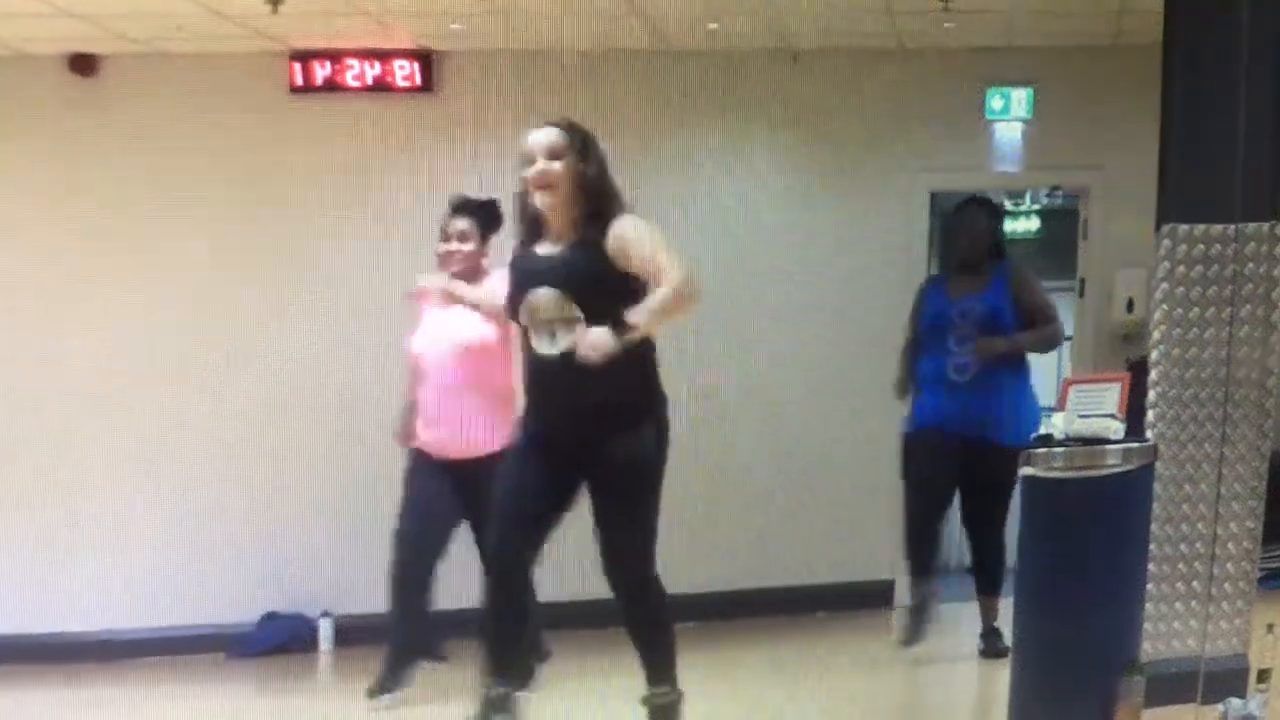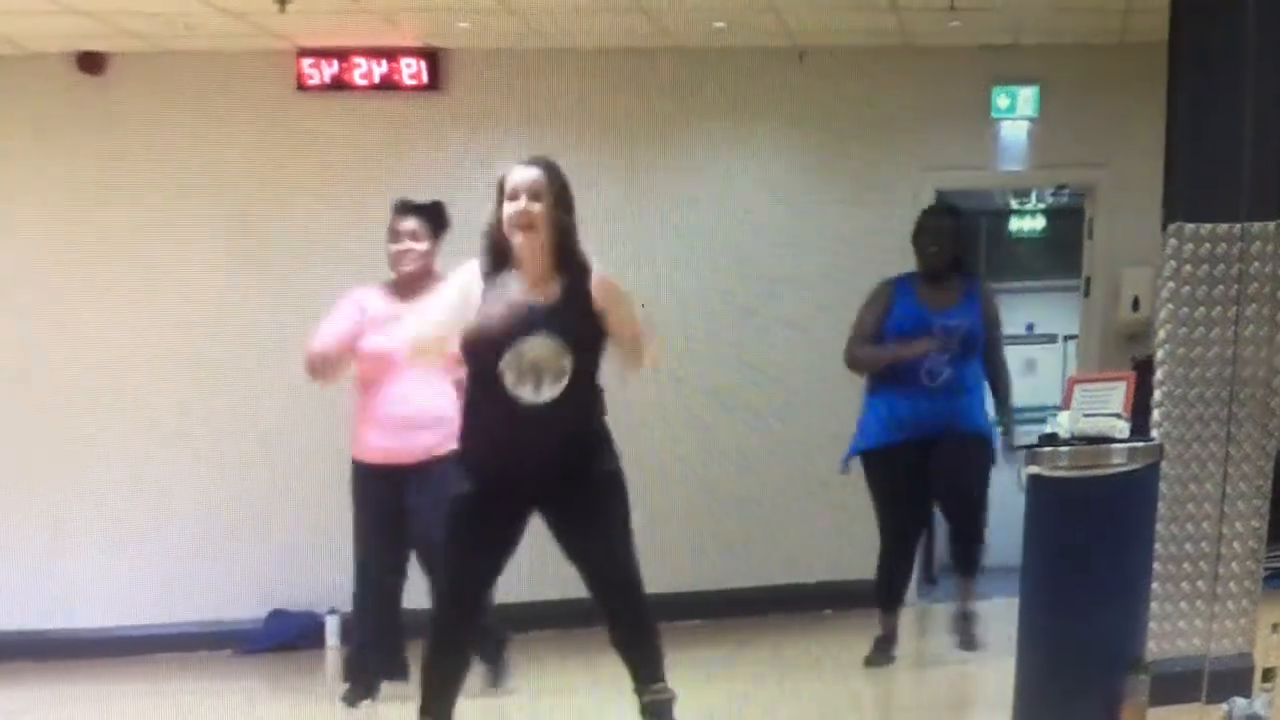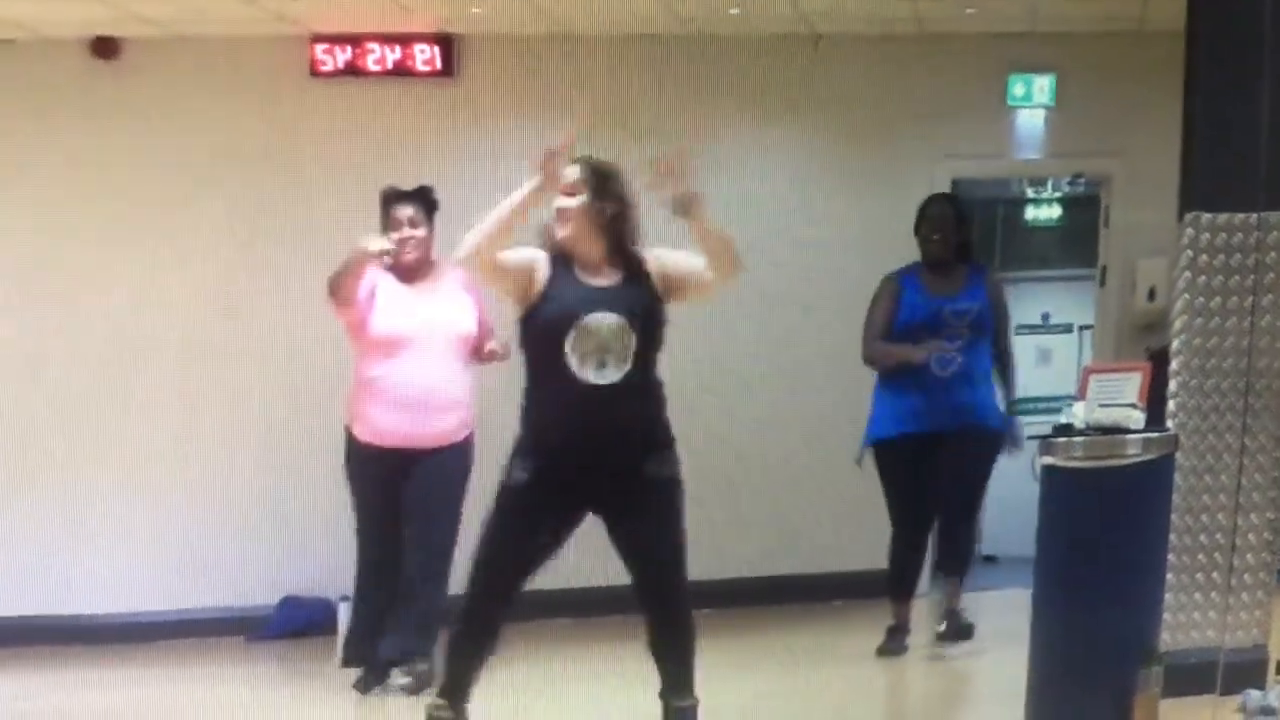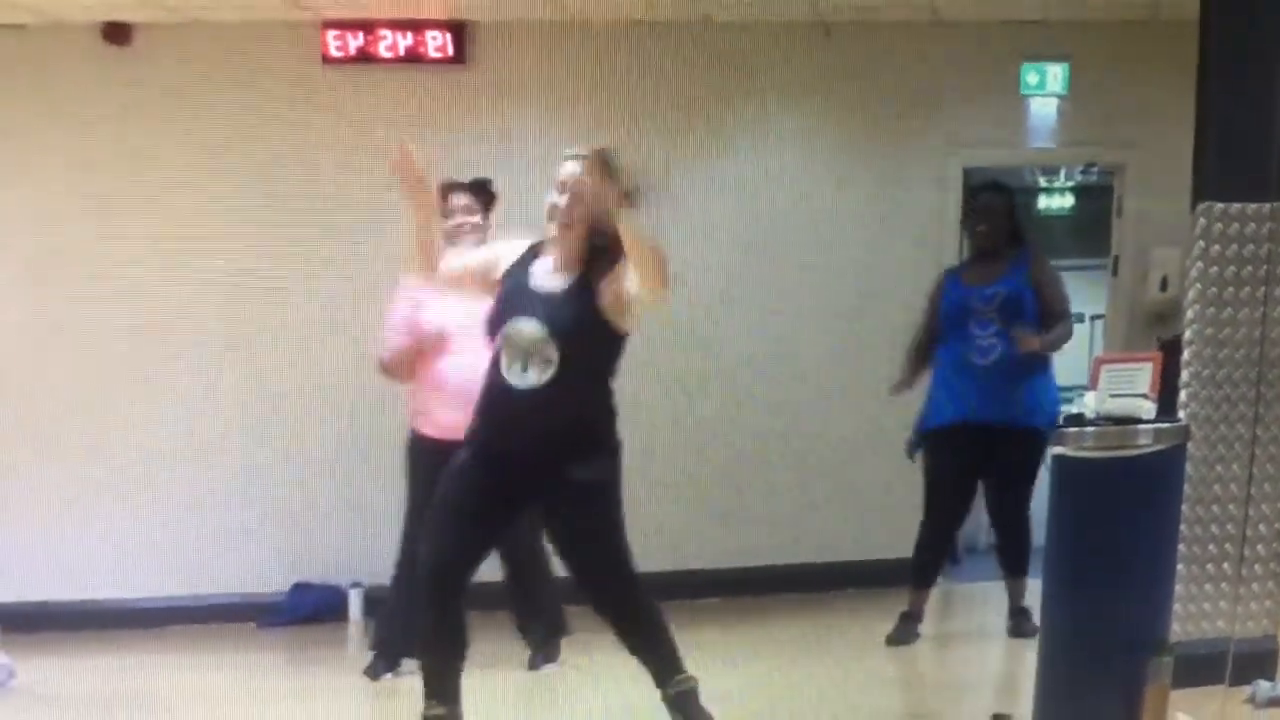
dt=0.4s
person 1, frame 1
left shoulder: (620, 233)
right shoulder: (526, 250)
left elbow: (681, 288)
left wrist: (620, 333)
left hip: (623, 430)
right hip: (546, 433)
left knee: (629, 572)
right knee: (504, 559)
person 1, frame 2
left shoulder: (593, 287)
right shoulder: (476, 279)
left elbow: (636, 351)
right elbow: (419, 342)
left wrist: (636, 347)
right wrist: (476, 319)
left hip: (580, 469)
right hip: (490, 475)
left knee: (622, 595)
right knee: (457, 608)
person 1, frame 3
left shoulder: (648, 271)
right shoulder: (539, 269)
left elbow: (724, 269)
right elbow: (473, 256)
left wrist: (685, 204)
right wrist: (535, 184)
left hip: (639, 465)
right hip: (547, 465)
left knee: (667, 596)
right knee: (486, 593)
person 1, frame 4
left shoulder: (612, 278)
right shoulder: (517, 258)
left elbow: (659, 282)
right elbow: (438, 271)
left wrist: (615, 213)
left hip: (576, 462)
right hip: (493, 457)
left knee: (614, 590)
right knee: (437, 582)
person 2, frame 1
left shoulder: (504, 283)
right shoulder: (430, 301)
left elbow: (510, 310)
left wrist: (450, 285)
right wrist: (409, 414)
left hip: (495, 452)
right hip: (432, 455)
right knee: (411, 549)
right ankle: (400, 660)
person 2, frame 2
right shoulder: (362, 301)
right elbow: (317, 365)
left wrist: (468, 379)
right wrist: (363, 331)
left hip: (442, 456)
right hip: (375, 460)
left knee: (445, 559)
right knee: (376, 570)
left ankle: (489, 648)
right ankle: (368, 672)
person 2, frame 3
left shoulder: (461, 283)
right shoulder: (369, 283)
left elbow: (480, 343)
right elbow: (338, 291)
left wrist: (492, 350)
right wrist: (361, 258)
left hip: (446, 444)
right hip: (374, 444)
left knee: (429, 549)
right knee: (377, 551)
left ankle: (415, 652)
right ankle: (376, 658)
person 2, frame 4
right shoulder: (419, 283)
right elbow: (393, 365)
right wrist: (416, 345)
right hip: (436, 437)
left knee: (520, 537)
right knee: (421, 542)
left ankle: (545, 633)
right ankle: (394, 645)
person 3, frame 1
left shoulder: (1013, 280)
right shoulder: (932, 288)
left elbow: (1053, 331)
right elbow: (913, 345)
left wrist: (1006, 344)
right wrist: (907, 374)
left hip: (998, 426)
right hip: (936, 419)
left knee: (987, 526)
right knee: (922, 508)
left ankle: (990, 626)
right ankle: (919, 603)
person 3, frame 2
left shoulder: (978, 297)
right shoulder: (890, 293)
left elbow: (994, 362)
right elbow: (854, 354)
left wrist: (1006, 418)
right wrist: (907, 349)
left hip: (960, 426)
right hip: (893, 431)
left knee: (968, 510)
right knee: (899, 535)
left ankle: (965, 608)
right ankle: (887, 635)
person 3, frame 3
left shoulder: (985, 285)
right shoulder: (897, 284)
left elbow: (1001, 350)
right elbow: (871, 349)
left wrist: (1008, 410)
right wrist: (907, 352)
left hip: (970, 419)
right hip: (904, 422)
left knee: (959, 508)
right knee: (910, 524)
left ankle: (950, 613)
right ankle: (898, 625)
person 3, frame 4
left shoulder: (1033, 268)
right shoulder: (949, 281)
left elbow: (1063, 324)
right elbow: (925, 343)
left wrist: (1042, 343)
right wrist: (911, 374)
left hip: (1020, 413)
right hip: (954, 415)
left knee: (1010, 511)
right knee: (941, 513)
left ankle: (1018, 607)
right ankle: (912, 613)
